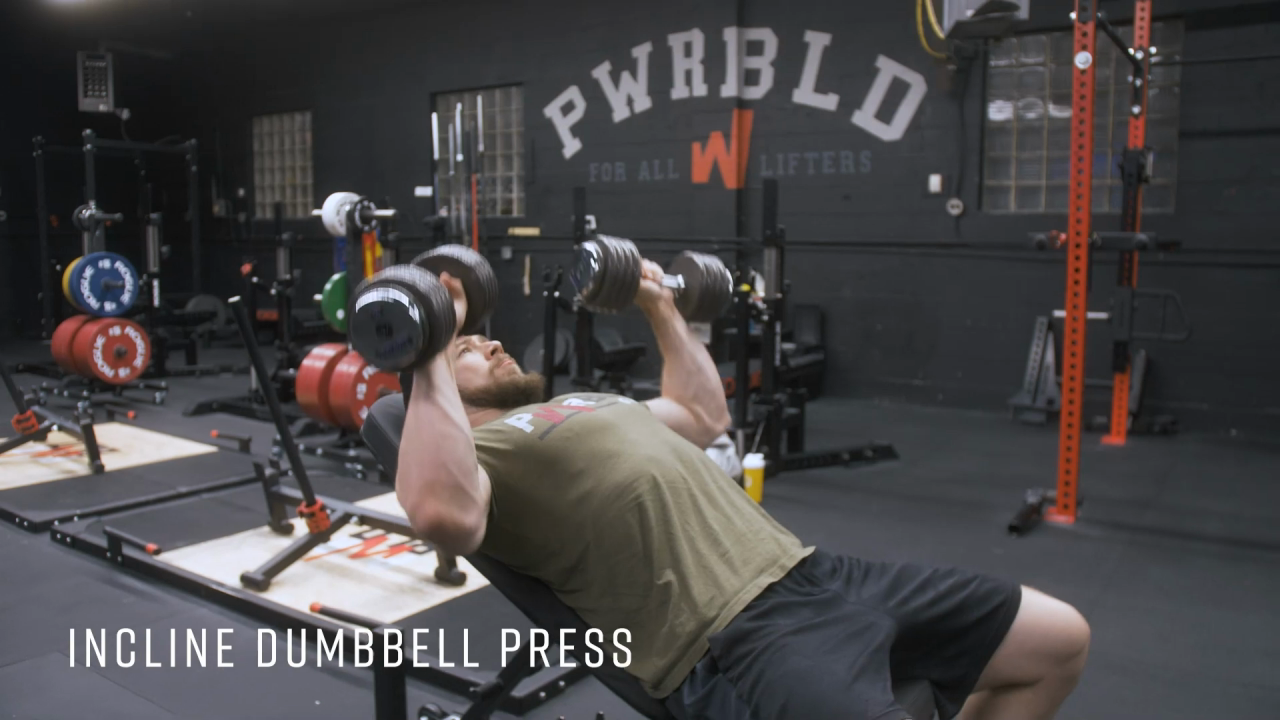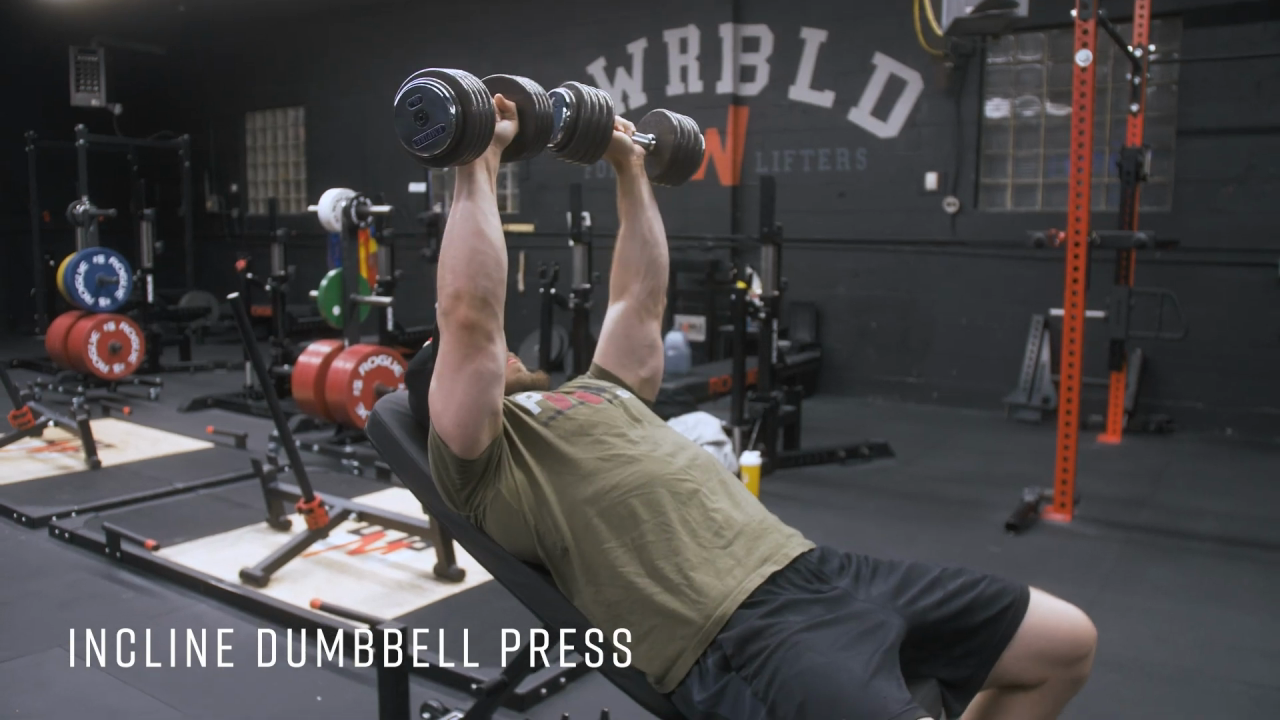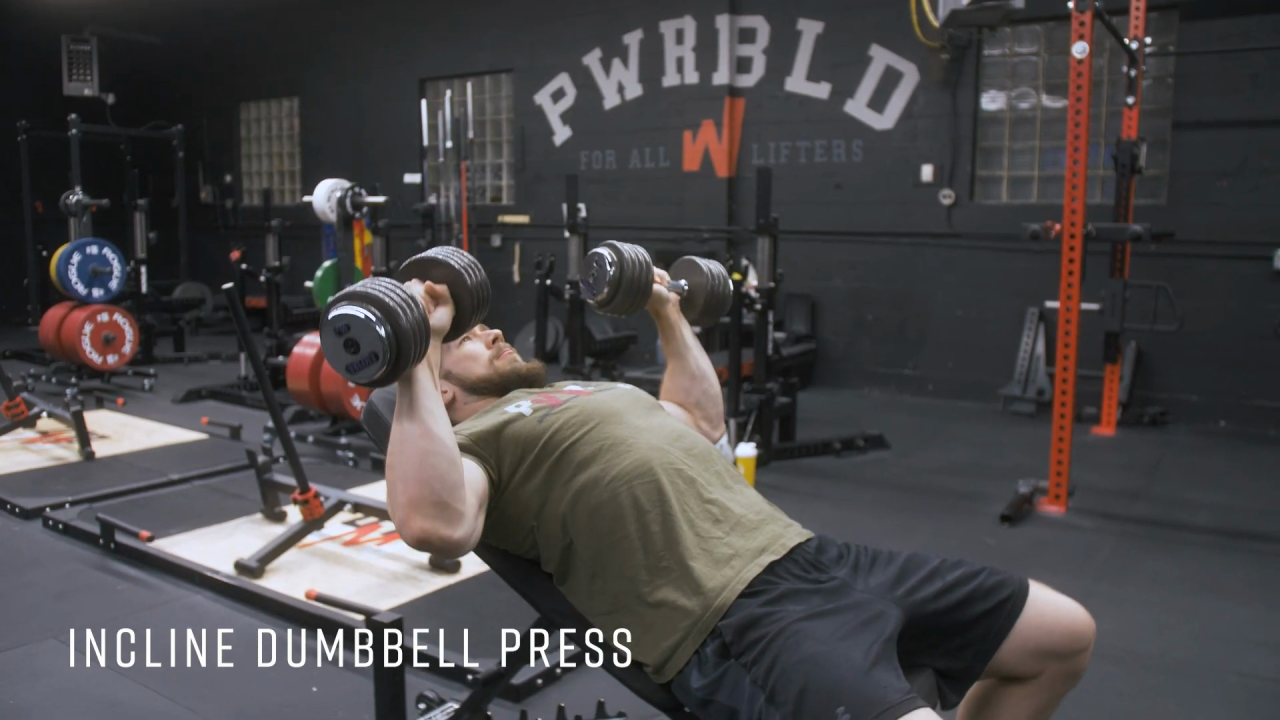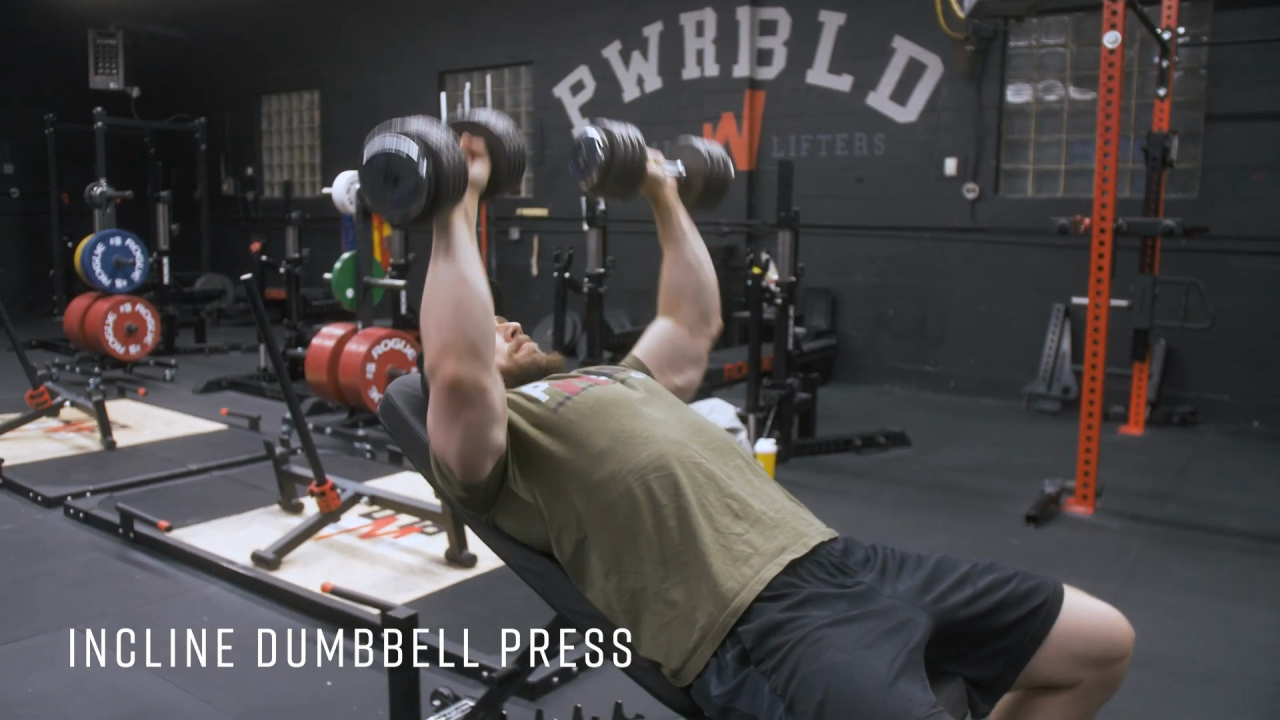
dt=1s
person 1, frame 1
left shoulder: (585, 407)
right shoulder: (477, 454)
left elbow: (707, 420)
right elbow: (444, 515)
left wrist: (663, 313)
right wrist: (431, 349)
left hip: (804, 574)
right hip: (730, 640)
left knee: (1059, 640)
person 1, frame 2
left shoulder: (600, 396)
right shoulder: (485, 459)
left elbow: (640, 299)
right elbow: (469, 316)
left wrist: (630, 170)
right wrist: (479, 164)
left hip: (808, 569)
right hip: (735, 635)
left knee: (1065, 645)
person 1, frame 3
left shoulder: (582, 396)
right shoulder: (473, 443)
left elbow: (703, 421)
right elbow: (434, 524)
left wrist: (668, 313)
right wrist: (418, 354)
left hip: (805, 558)
right hip: (733, 622)
left knee: (1064, 635)
person 1, frame 4
left shoulder: (614, 378)
right shoulder: (493, 433)
left elbow: (698, 322)
right elbow: (457, 371)
left wrist: (666, 201)
right wrist: (457, 213)
left hip: (833, 561)
right hip: (760, 627)
left knee: (1102, 645)
